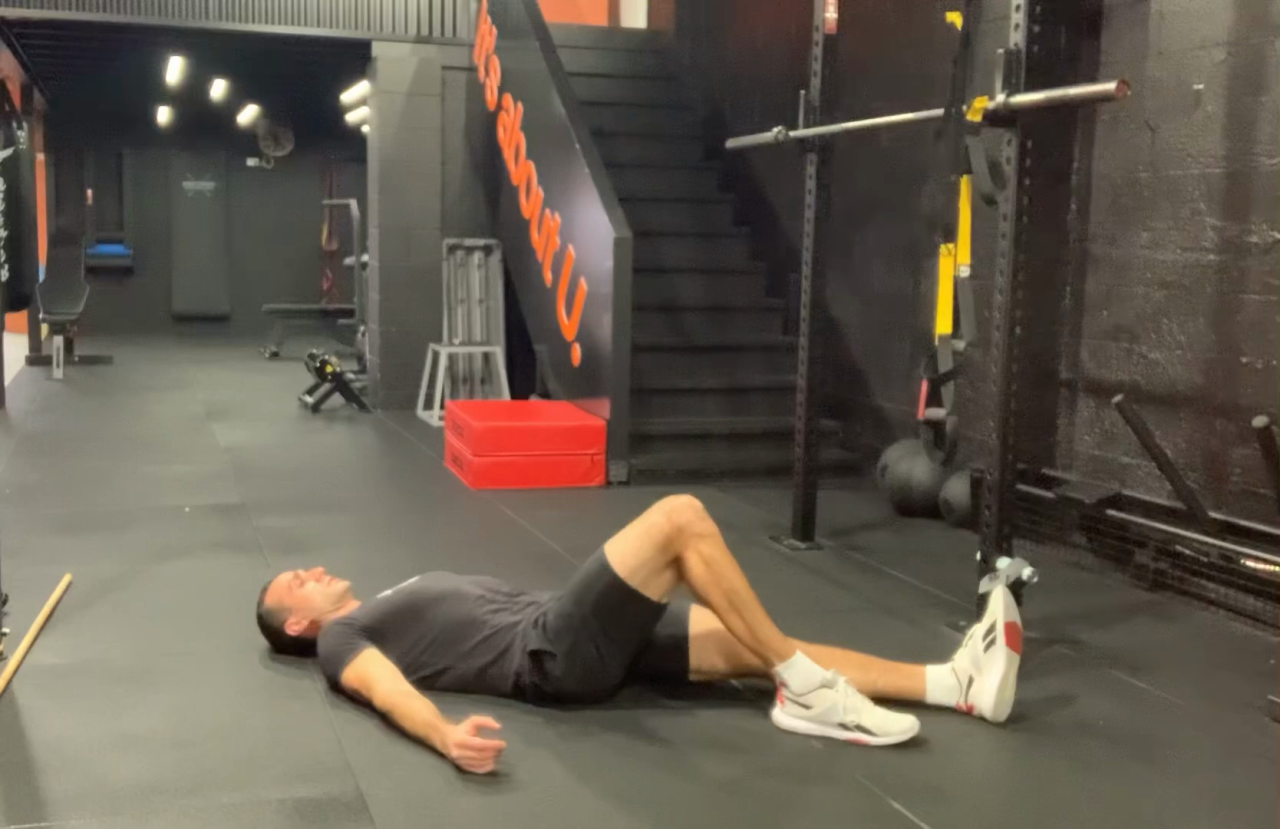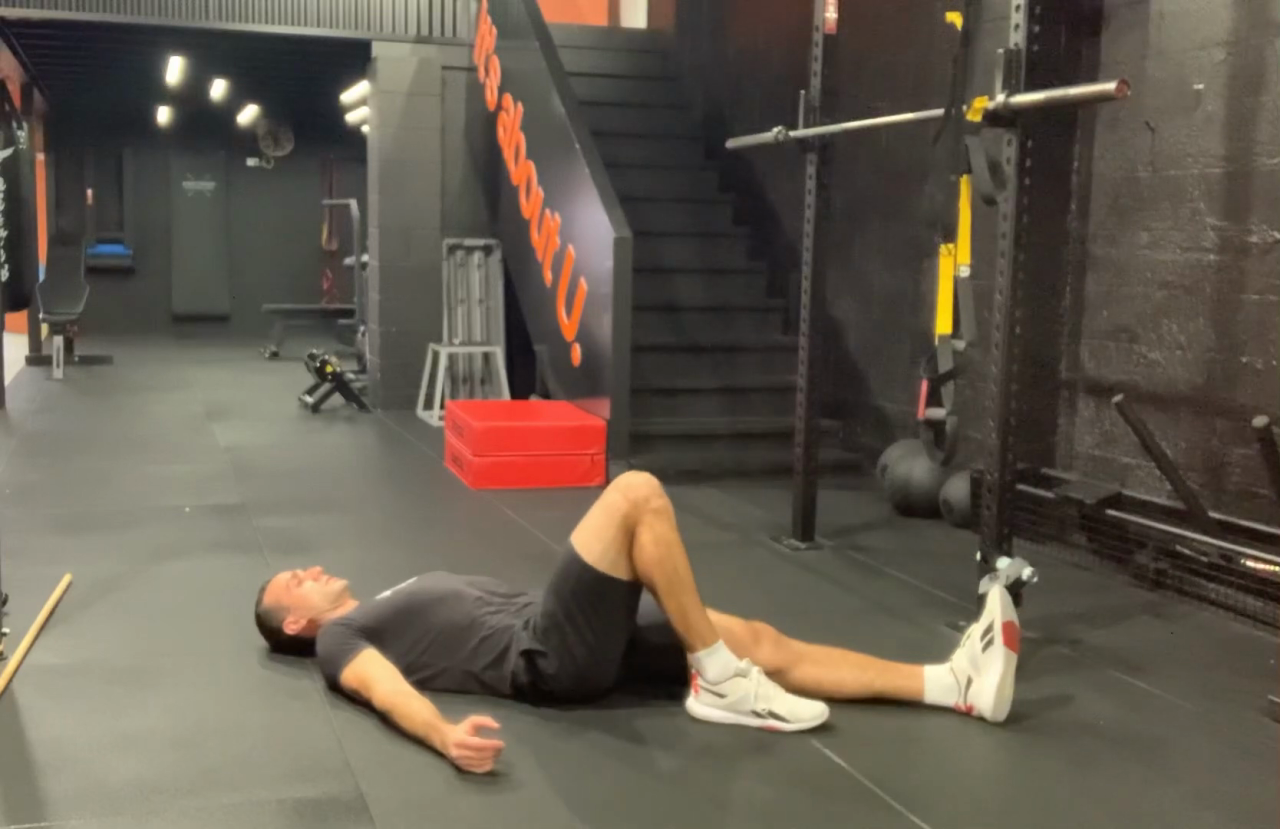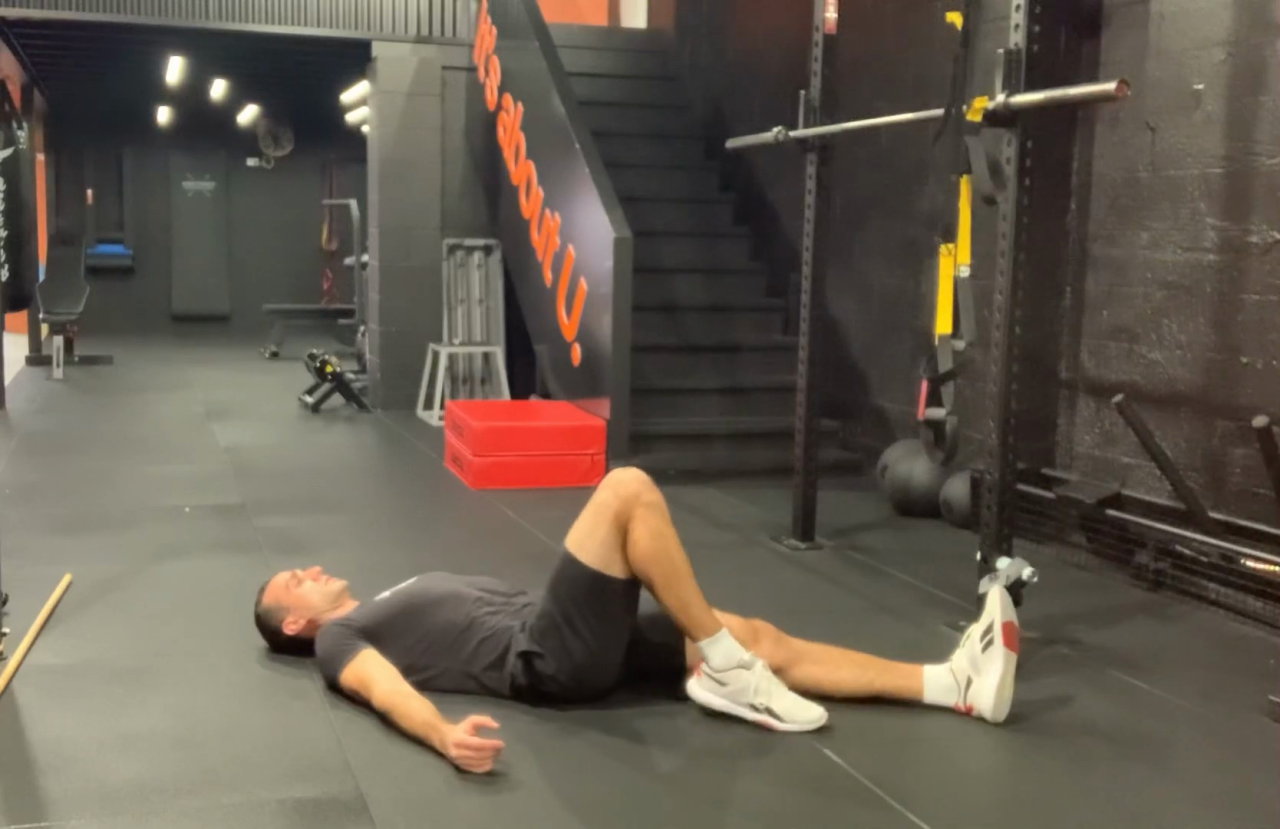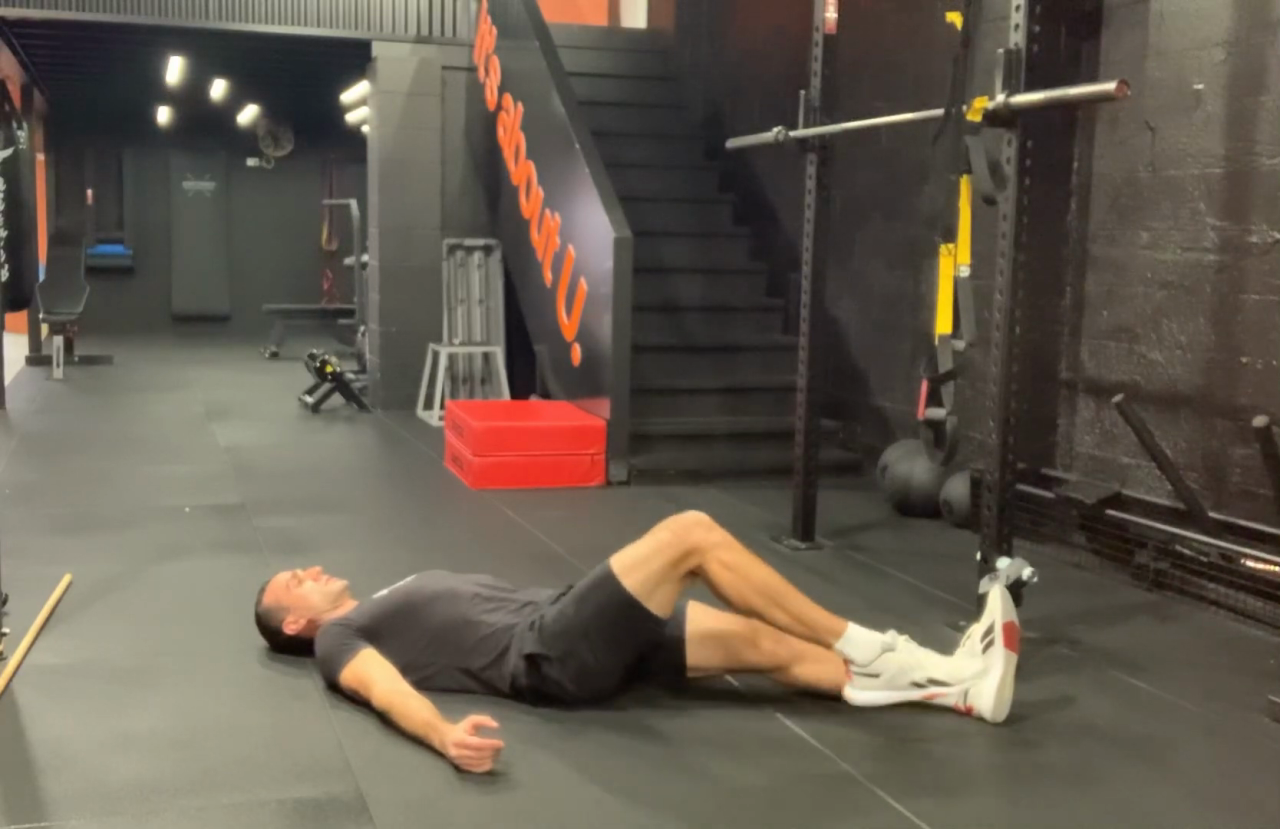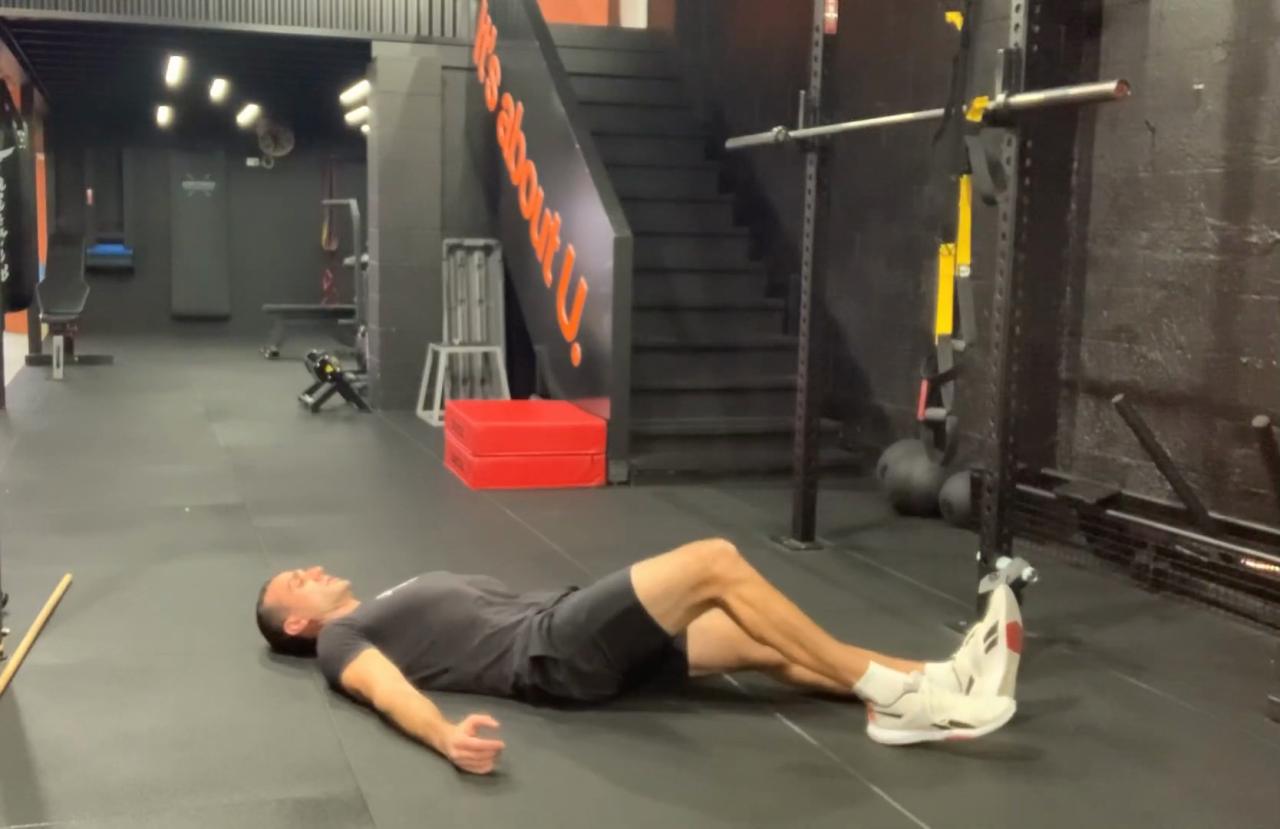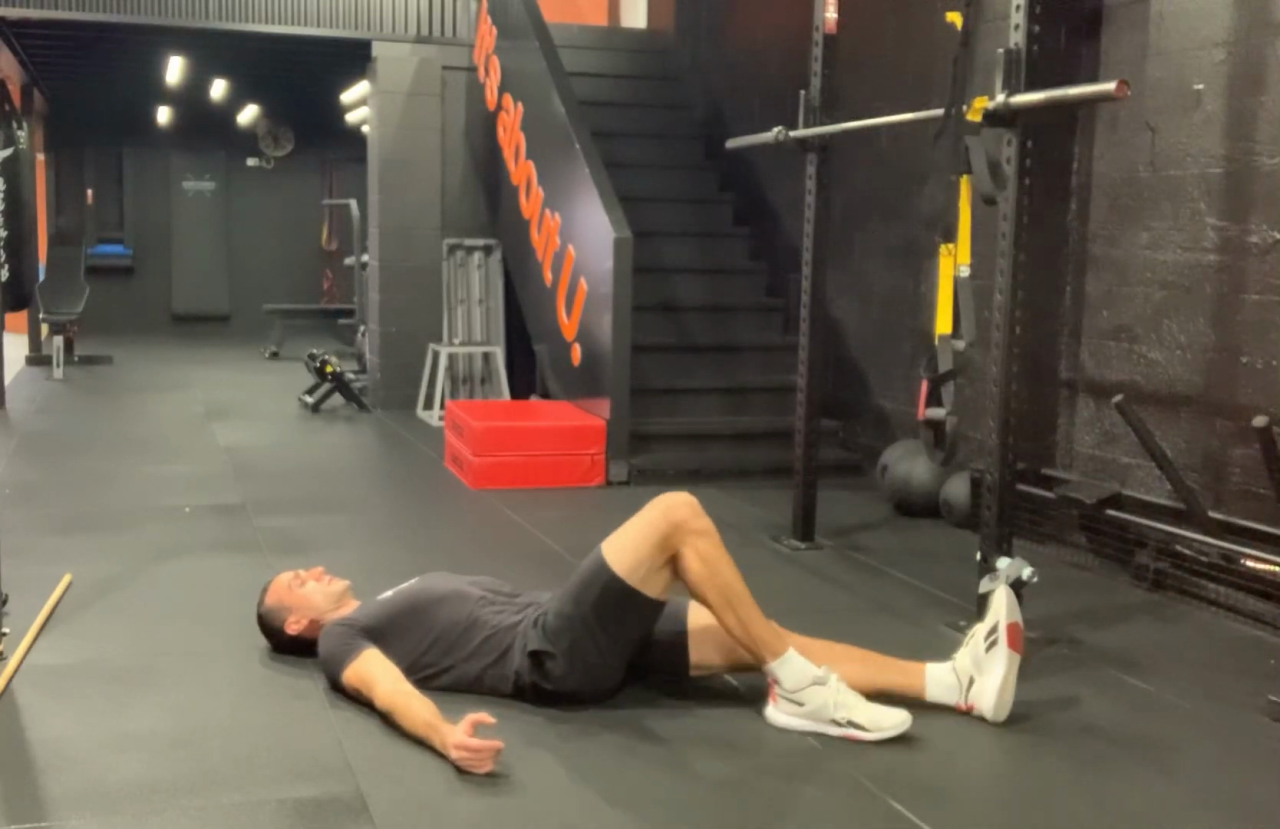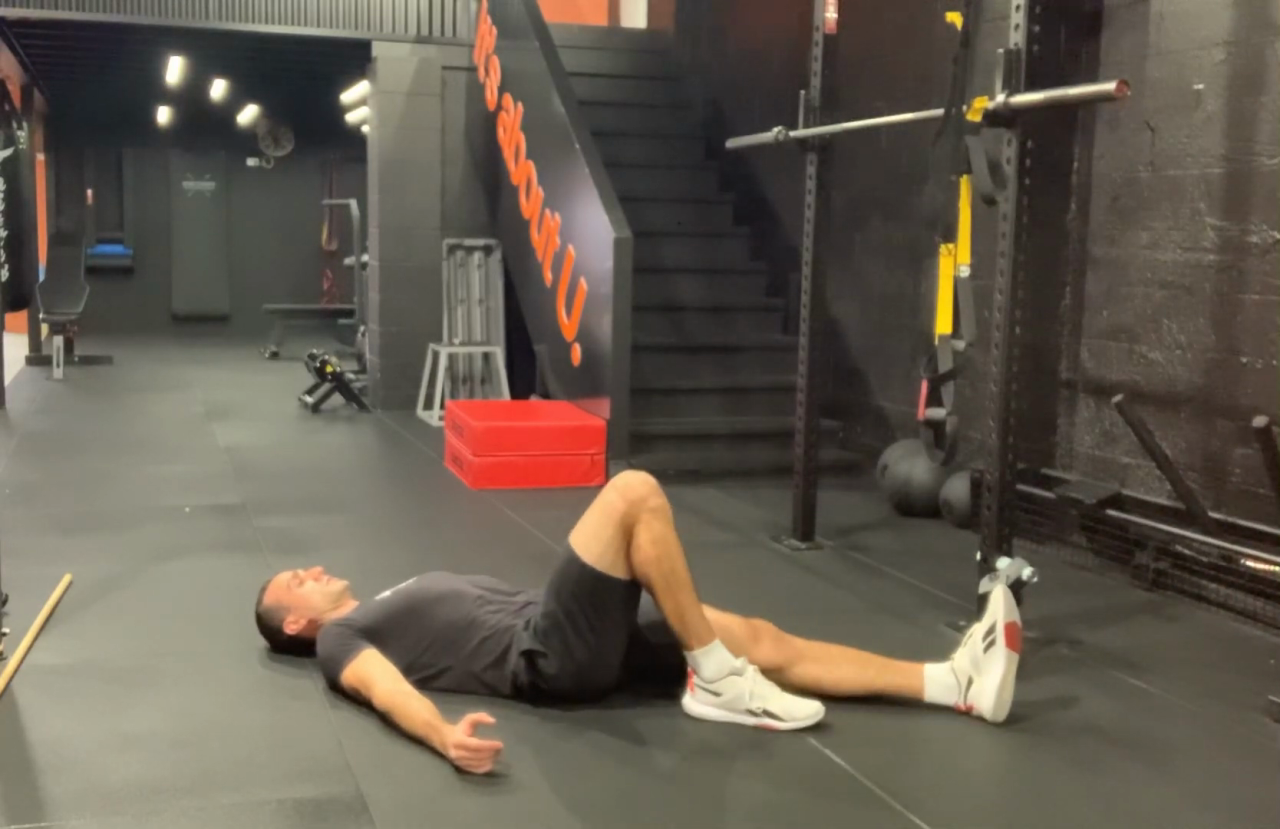
dt=0.7s
person 1, frame 1
left shoulder: (391, 608)
right shoulder: (342, 640)
right elbow: (387, 690)
right wrist: (445, 735)
left hip: (565, 628)
right hip: (556, 657)
left knee: (747, 646)
right knee: (680, 518)
left ankle: (957, 684)
right ankle: (807, 689)
person 1, frame 2
left shoulder: (390, 606)
right shoulder: (341, 642)
right elbow: (385, 689)
right wrist: (444, 733)
left hip: (574, 637)
right hip: (550, 658)
left knee: (760, 641)
right knee: (637, 493)
left ankle: (959, 685)
right ankle: (721, 683)
person 1, frame 3
left shoulder: (395, 602)
right shoulder: (340, 640)
right elbow: (386, 689)
right wrist: (444, 734)
left hip: (576, 634)
right hip: (549, 657)
left knee: (763, 639)
right knee: (627, 488)
left ankle: (957, 685)
right ankle: (723, 670)
person 1, frame 4
left shoulder: (388, 606)
right shoulder: (340, 642)
right elbow: (387, 690)
right wrist: (442, 734)
left hip: (566, 627)
right hip: (554, 657)
left knee: (762, 643)
right knee: (691, 532)
left ankle: (963, 689)
right ankle: (870, 657)
person 1, frame 5
left shoulder: (388, 609)
right shoulder: (342, 641)
right elbow: (387, 691)
right wrist: (445, 734)
left hip: (566, 619)
right hip: (556, 655)
left knee: (761, 646)
right knee: (715, 561)
left ankle: (944, 677)
right ankle: (894, 698)
person 1, frame 6
left shoulder: (392, 606)
right shoulder: (343, 641)
right elbow: (388, 690)
right wrist: (443, 734)
left hip: (569, 633)
right hip: (557, 656)
left knee: (758, 636)
right knee: (676, 513)
left ankle: (959, 682)
right ankle: (799, 690)
person 1, frame 7
left shoulder: (392, 606)
right shoulder: (341, 640)
right elbow: (386, 689)
right wrist: (444, 734)
left hip: (578, 636)
right hip: (549, 656)
left knee: (760, 640)
right knee: (635, 491)
left ankle: (957, 684)
right ankle: (715, 680)
